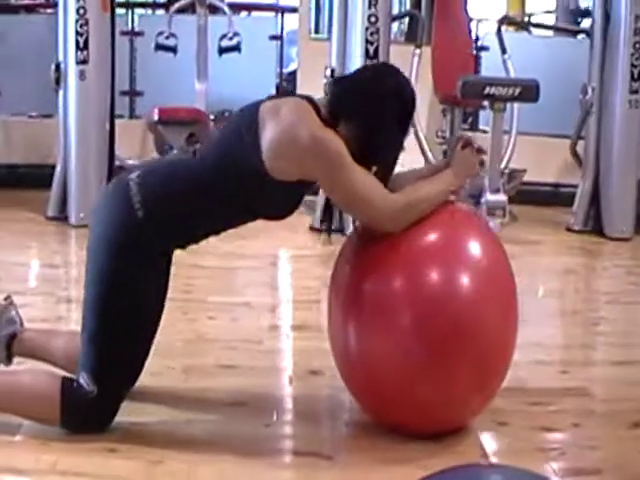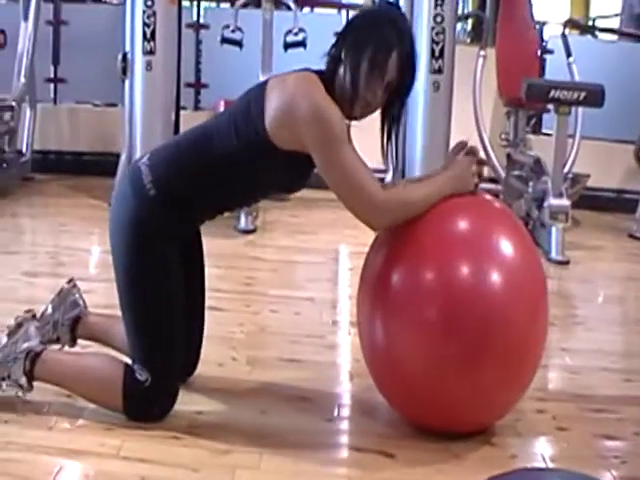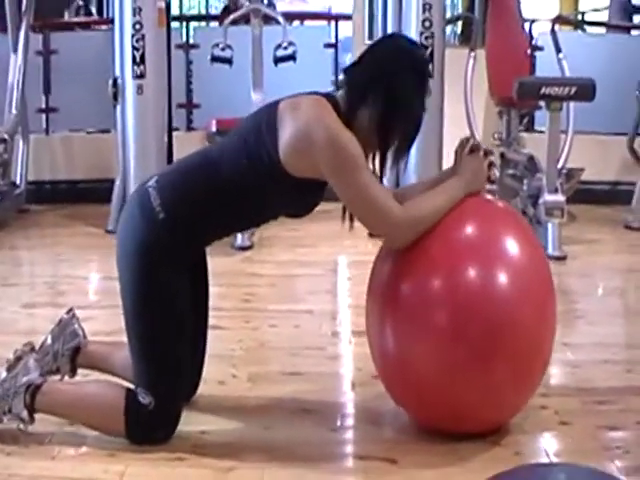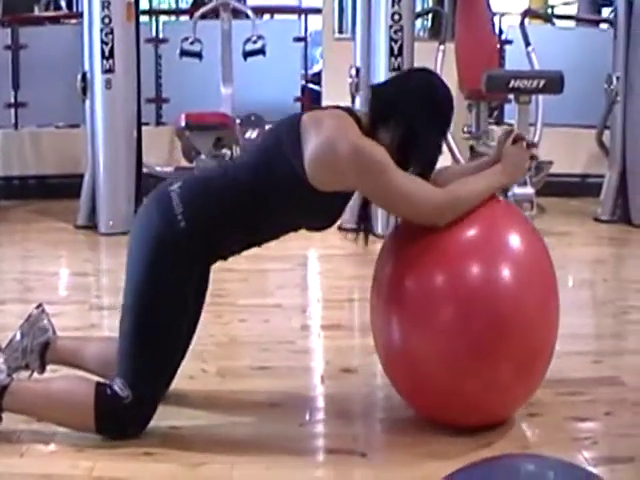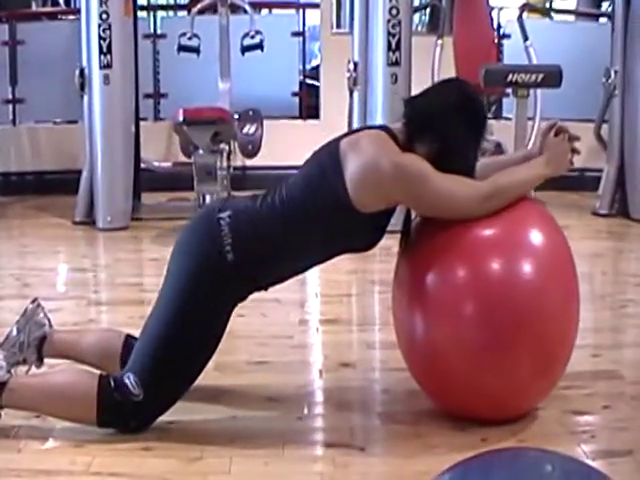
dt=1s
person 1, frame 1
left shoulder: (306, 118)
right shoulder: (310, 137)
left elbow: (374, 189)
right elbow: (388, 215)
left wrist: (440, 168)
right wrist: (454, 177)
left hip: (143, 216)
right hip: (133, 227)
left knee: (116, 368)
right knee: (93, 407)
person 1, frame 2
left shoulder: (322, 102)
right shoulder: (311, 103)
left elbow: (369, 195)
right elbow: (376, 212)
left wrist: (443, 177)
right wrist: (451, 180)
left hip: (172, 211)
right hip: (148, 209)
left knee: (180, 363)
right knee: (153, 396)
left ankle: (72, 318)
person 1, frame 3
left shoulder: (326, 117)
right shoulder: (324, 132)
left elbow: (381, 202)
right elbow: (395, 228)
left wrist: (450, 176)
right wrist: (462, 185)
left hip: (174, 229)
right hip: (156, 233)
left knee: (180, 384)
right knee: (154, 418)
left ankle: (73, 347)
person 1, frame 4
left shoulder: (349, 128)
right shoulder: (349, 148)
left elbow: (418, 181)
right elbow: (434, 207)
left wrist: (490, 162)
right wrist: (503, 174)
left hip: (182, 222)
right hip: (176, 234)
left knee: (145, 364)
right knee: (126, 412)
left ankle: (44, 342)
person 1, frame 5
left shoulder: (383, 142)
right shoulder: (389, 167)
left elbow: (462, 176)
right elbow: (478, 199)
left wrist: (530, 154)
right wrist: (545, 166)
left hip: (223, 236)
right hip: (220, 257)
left knee: (153, 357)
right knee: (132, 403)
